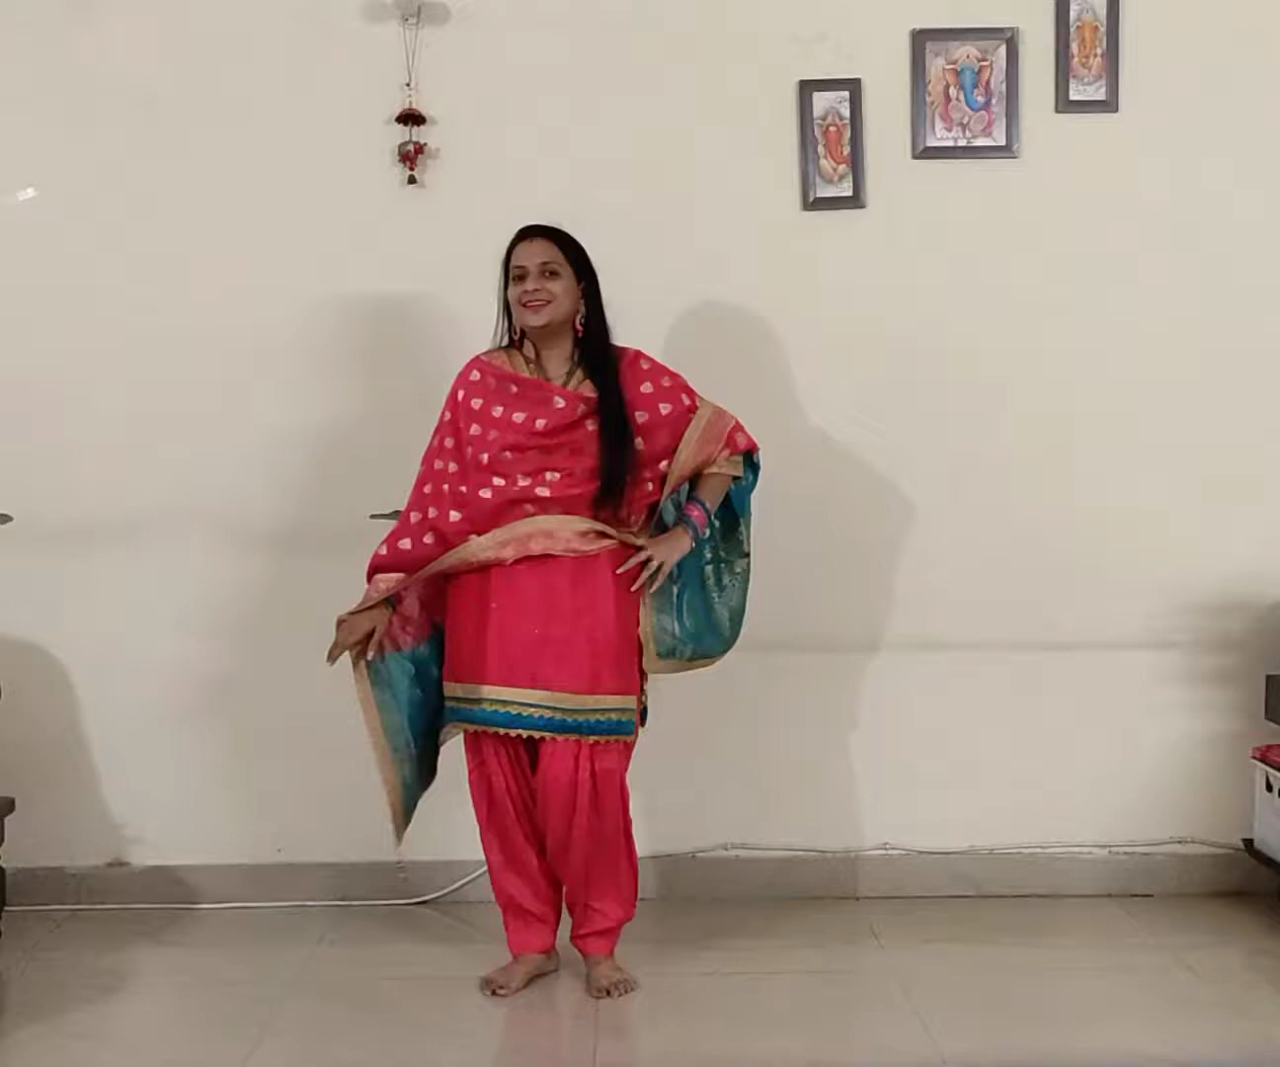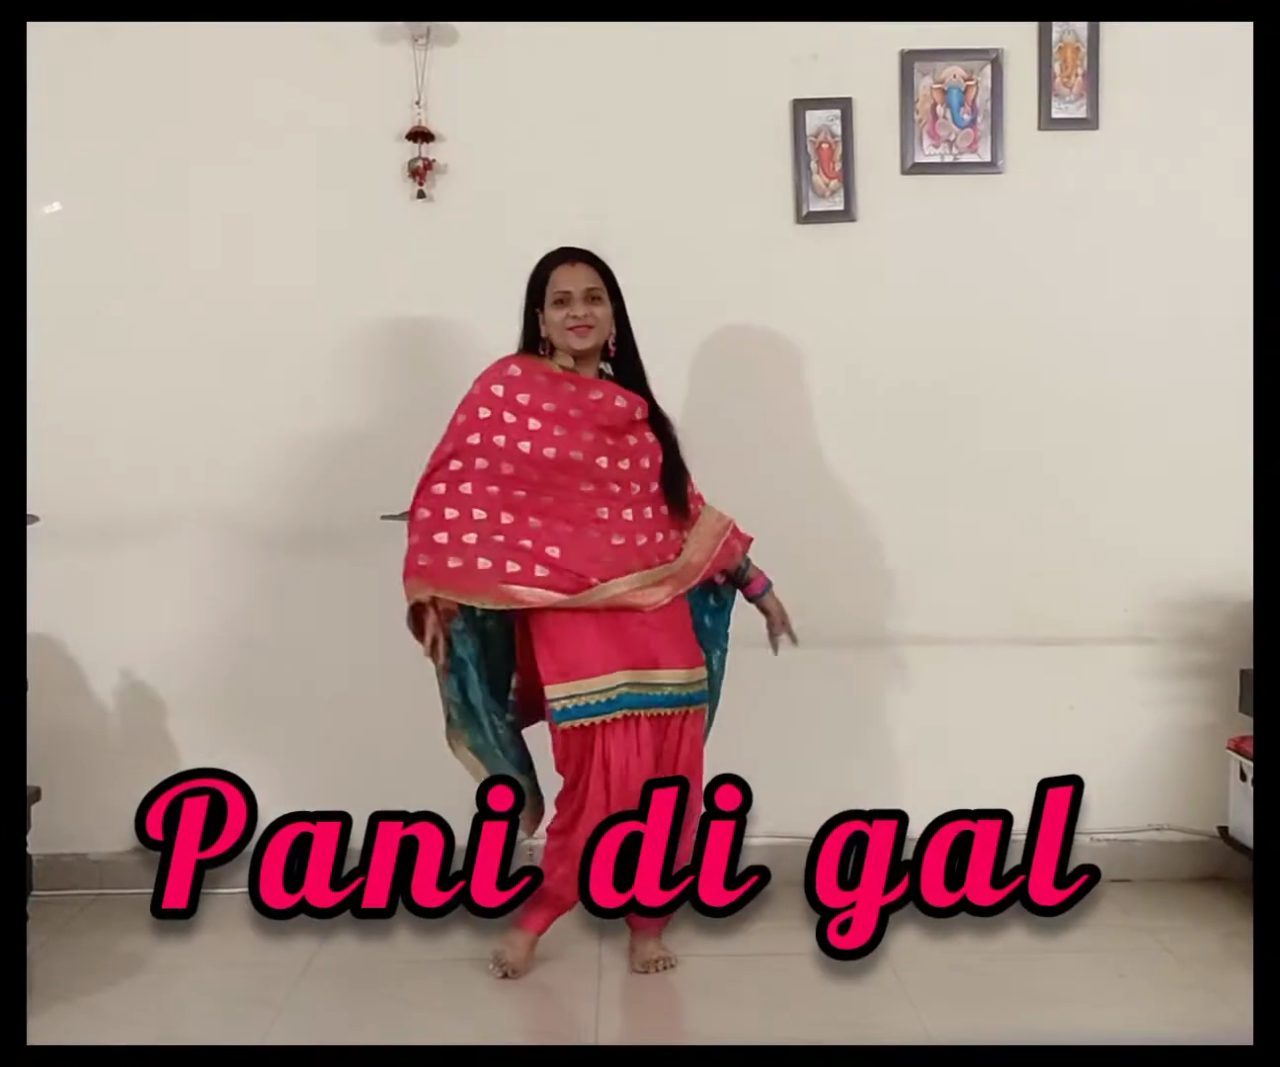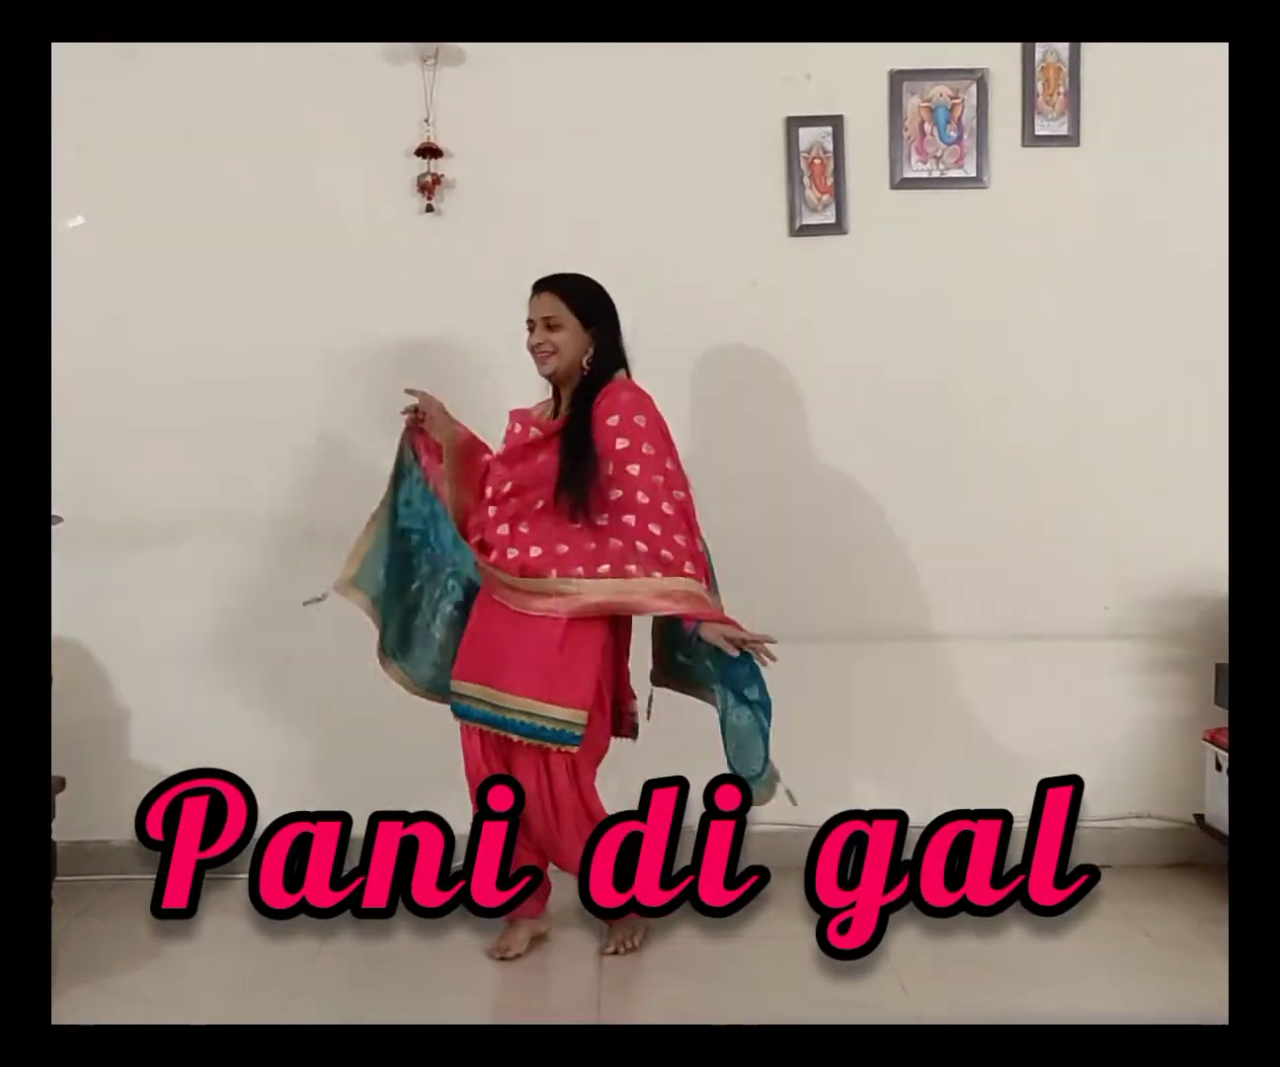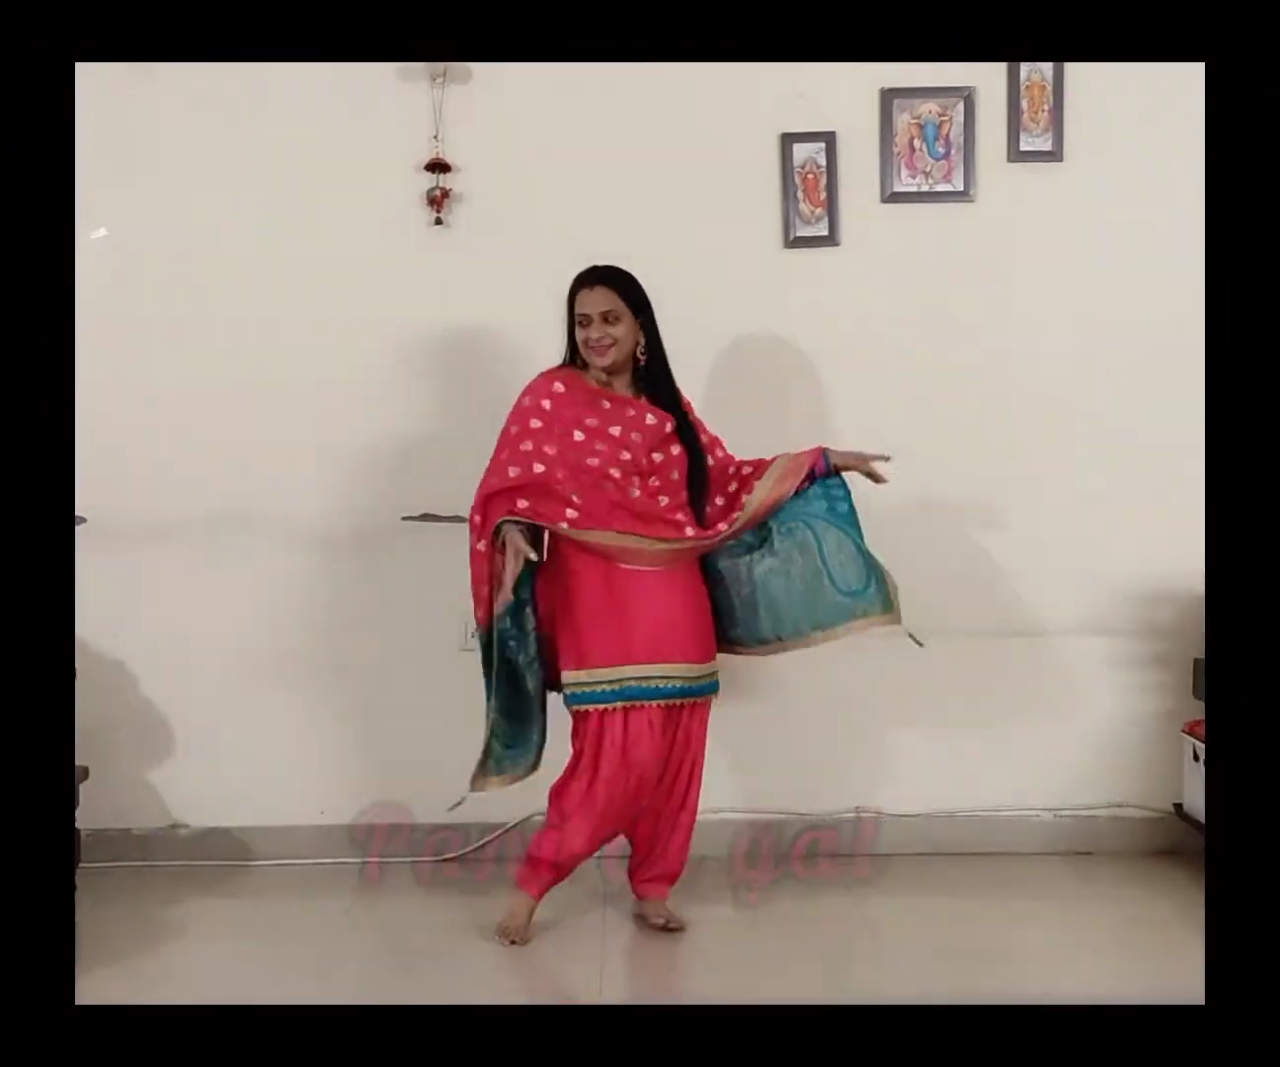
dt=1s
person 1, frame 1
left shoulder: (632, 376)
right shoulder: (479, 380)
left elbow: (723, 443)
right elbow: (438, 498)
left wrist: (685, 531)
right wrist: (384, 599)
left hip: (590, 607)
right hip: (492, 607)
left knee: (583, 777)
right knee: (502, 781)
left ankle: (598, 940)
right ankle: (531, 941)
person 1, frame 2
left shoulder: (635, 400)
right shoulder: (509, 384)
left elbow: (683, 507)
right elbow: (453, 491)
left wrist: (757, 585)
right wrist: (434, 591)
left hip: (659, 609)
right hip: (573, 612)
left knee: (671, 773)
right knee: (611, 773)
left ankle: (644, 915)
right ankle: (534, 910)
person 1, frame 3
left shoulder: (623, 407)
right shoulder: (537, 419)
left elbow: (658, 516)
left wrist: (699, 613)
right wrist: (445, 437)
left hip: (573, 626)
right hip: (499, 618)
left knee: (554, 779)
right knee: (492, 770)
right ankle: (528, 906)
person 1, frame 4
left shoulder: (667, 404)
right shoulder: (550, 394)
left elbow: (726, 480)
right elbow: (506, 489)
left wrist: (823, 460)
right wrist: (516, 537)
left hip: (678, 597)
right hip: (601, 596)
left knee: (678, 750)
right knee: (619, 751)
left ankle: (653, 888)
right ankle: (532, 882)
